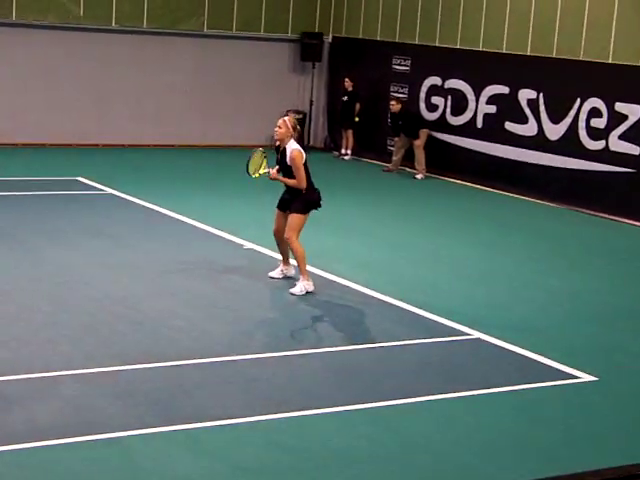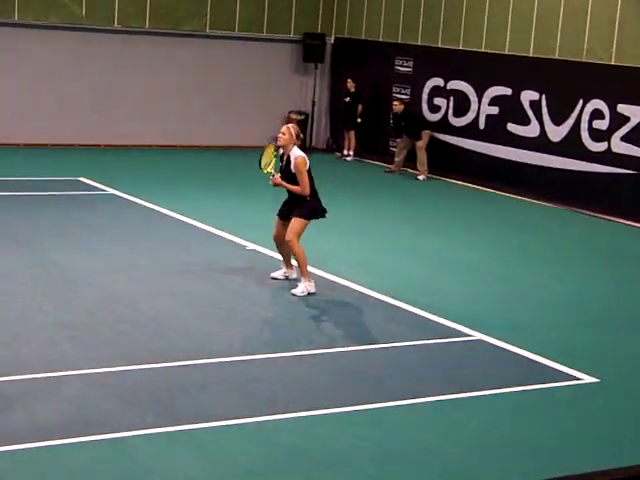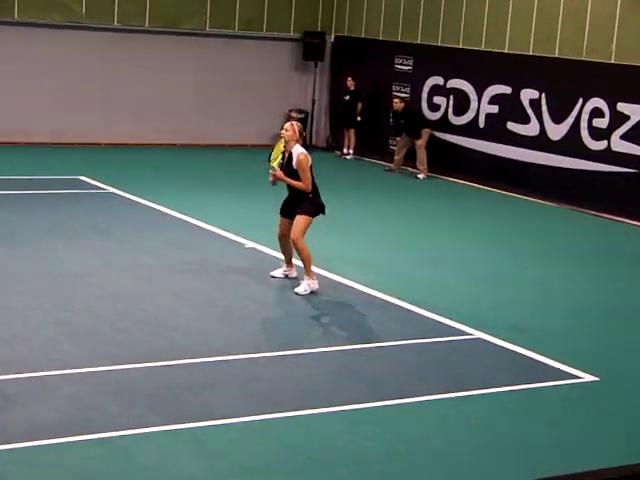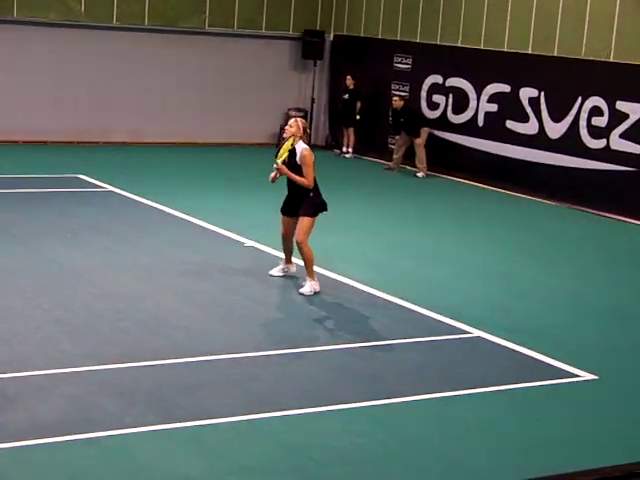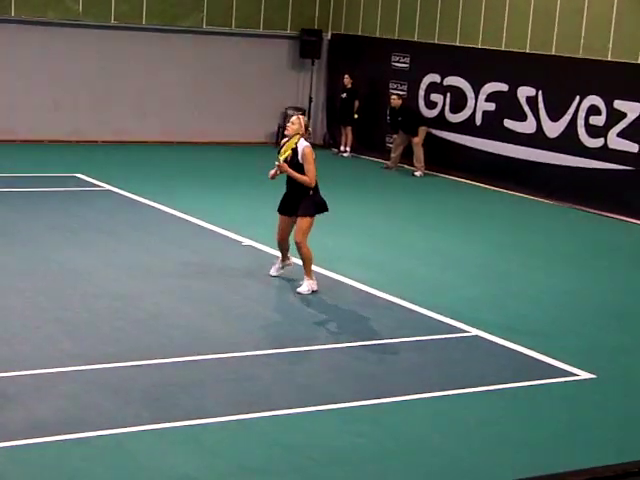
dt=0.1s
person 1, frame 1
left shoulder: (294, 152)
right shoulder: (280, 146)
left elbow: (301, 184)
left wrist: (278, 178)
right wrist: (276, 170)
left hip: (303, 196)
right hip: (289, 194)
left knee: (290, 237)
right knee: (278, 232)
left ankle: (305, 280)
right ankle: (286, 267)
person 1, frame 2
left shoulder: (299, 159)
right shoulder: (283, 154)
left elbow: (305, 191)
left wrist: (282, 184)
right wrist: (278, 179)
left hip: (306, 203)
right hip: (292, 201)
left knee: (290, 240)
right knee: (278, 237)
left ankle: (307, 281)
right ankle: (288, 269)
person 1, frame 3
left shoulder: (301, 156)
right shoulder: (284, 151)
left elbow: (307, 187)
left wrist: (283, 179)
right wrist: (277, 176)
left hip: (308, 200)
right hip: (293, 198)
left knee: (296, 238)
right knee: (282, 235)
left ankle: (310, 279)
right ankle: (289, 268)
person 1, frame 4
left shoulder: (304, 152)
left elbow: (309, 183)
left wrist: (287, 173)
right wrist: (277, 173)
left hip: (308, 200)
right hip: (292, 197)
left knee: (300, 240)
right knee: (286, 236)
left ankle: (312, 281)
right ankle: (288, 264)
person 1, frame 5
left shoulder: (305, 149)
right shoulder: (285, 144)
left elbow: (311, 182)
left wrist: (288, 171)
right wrist: (277, 170)
left hip: (308, 198)
right hip: (290, 196)
left knee: (299, 240)
right knee: (281, 237)
left ankle: (310, 279)
right ankle: (284, 260)
